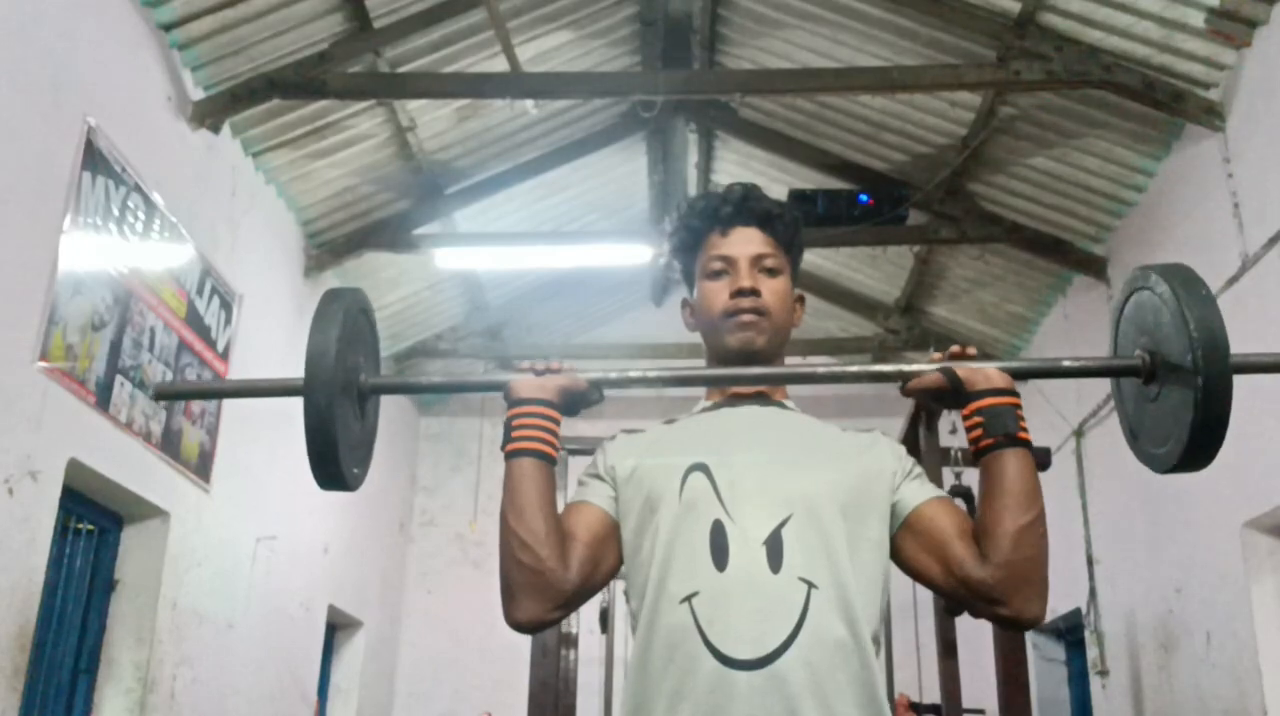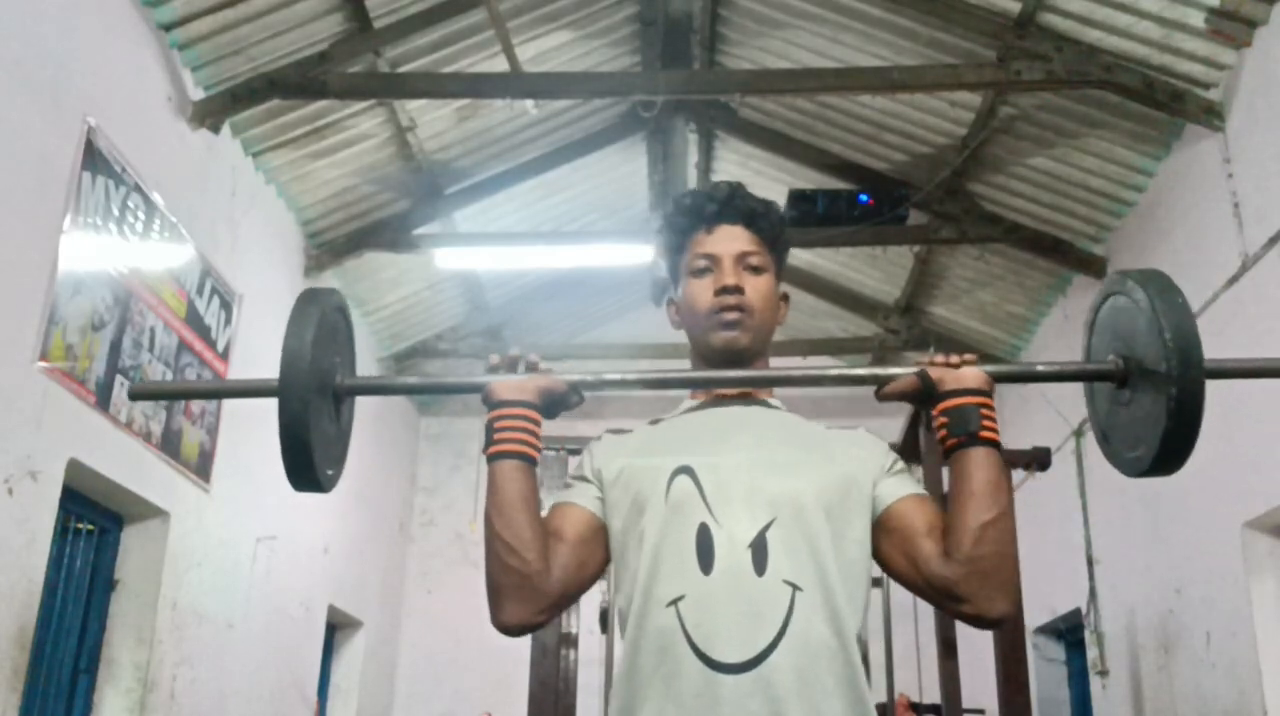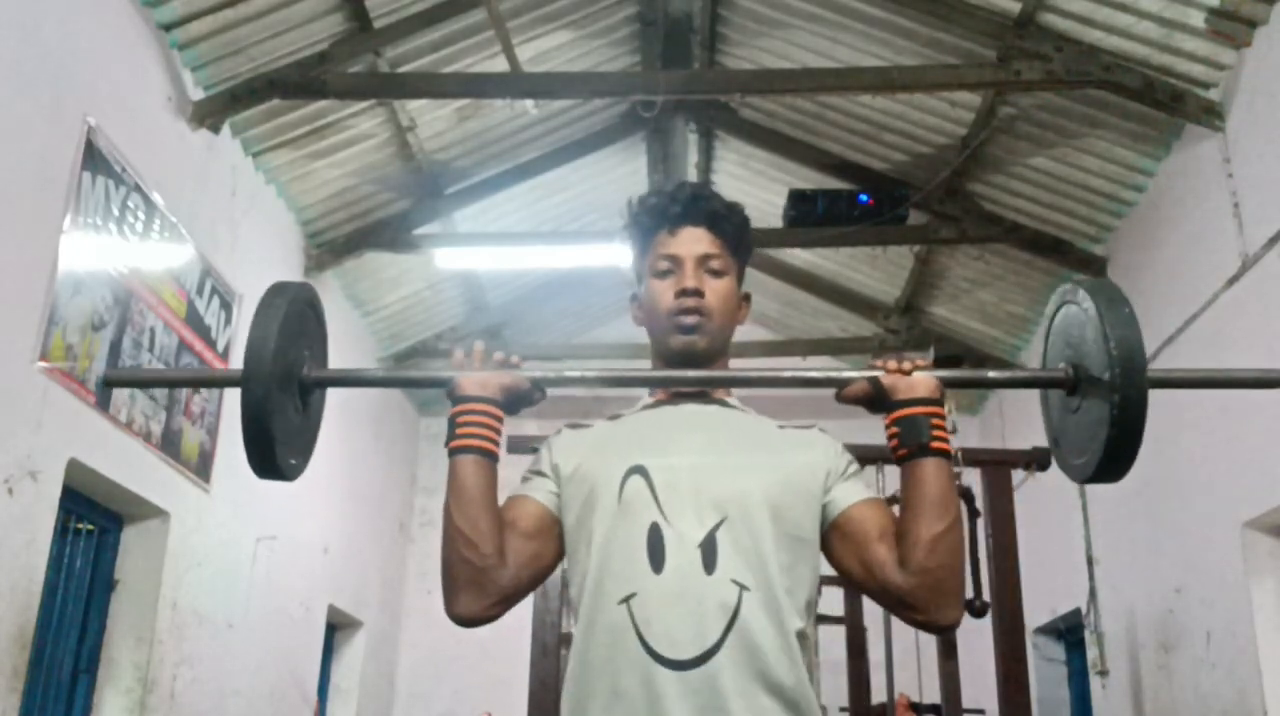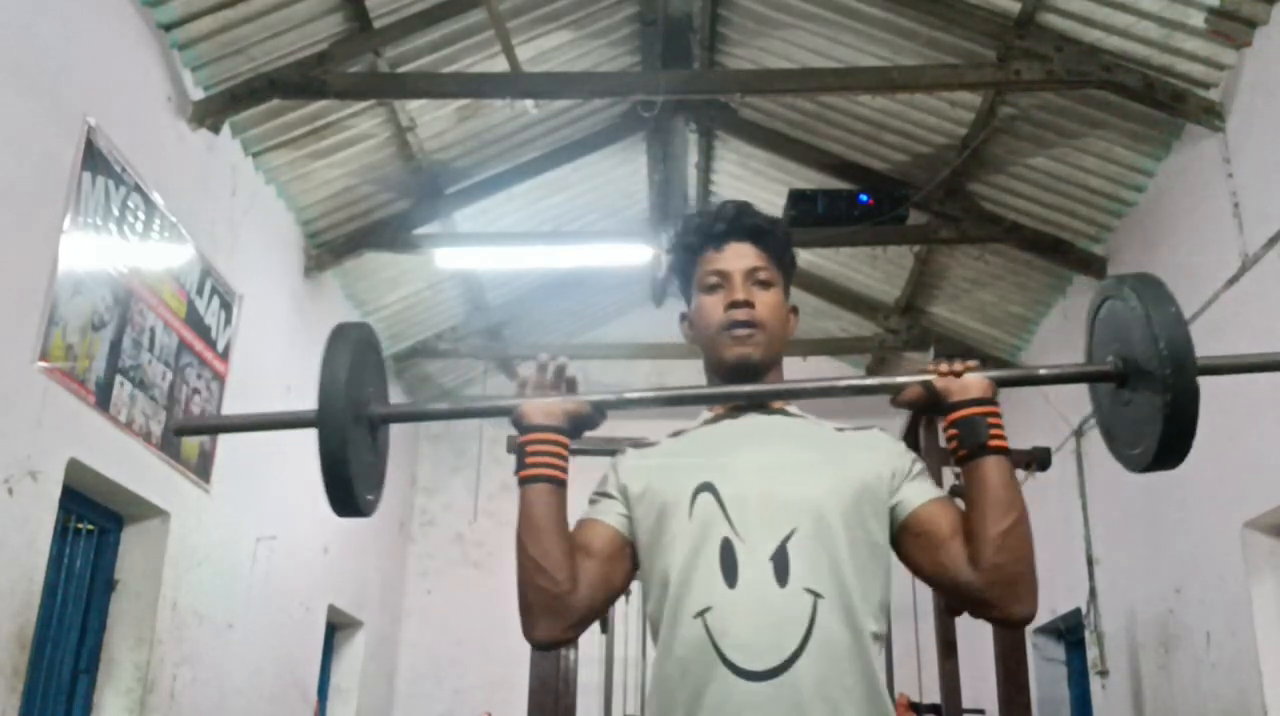
dt=0.4s
person 1, frame 1
left shoulder: (873, 458)
right shoulder: (628, 459)
left elbow: (1012, 594)
right elbow: (535, 601)
left wrist: (997, 408)
right wrist: (532, 418)
person 1, frame 2
left shoulder: (857, 456)
right shoulder: (615, 459)
left elbow: (980, 594)
right elbow: (522, 602)
left wrist: (966, 410)
right wrist: (514, 419)
person 1, frame 3
left shoulder: (811, 455)
right shoulder: (573, 453)
left elbow: (932, 600)
right elbow: (476, 595)
left wrist: (918, 415)
right wrist: (475, 413)
person 1, frame 4
left shoulder: (873, 457)
right shoulder: (639, 472)
left elbow: (1005, 596)
right elbow: (552, 618)
left wrist: (976, 421)
right wrist: (544, 442)
